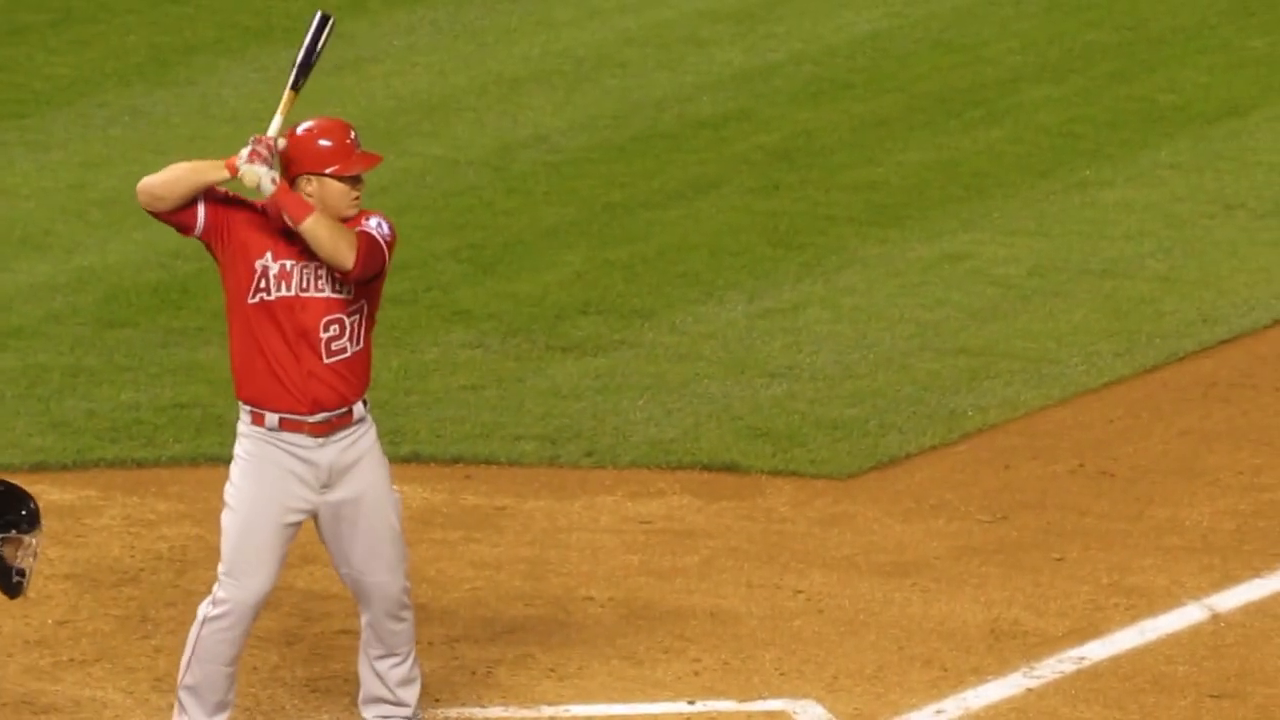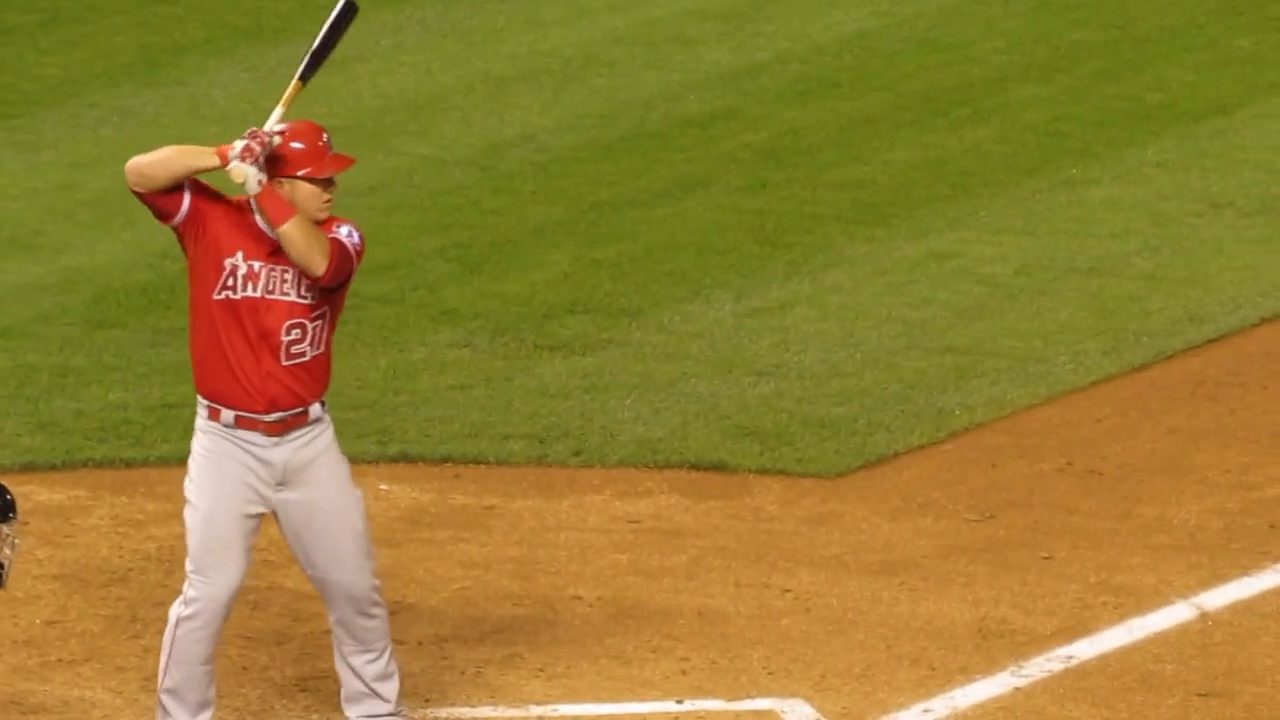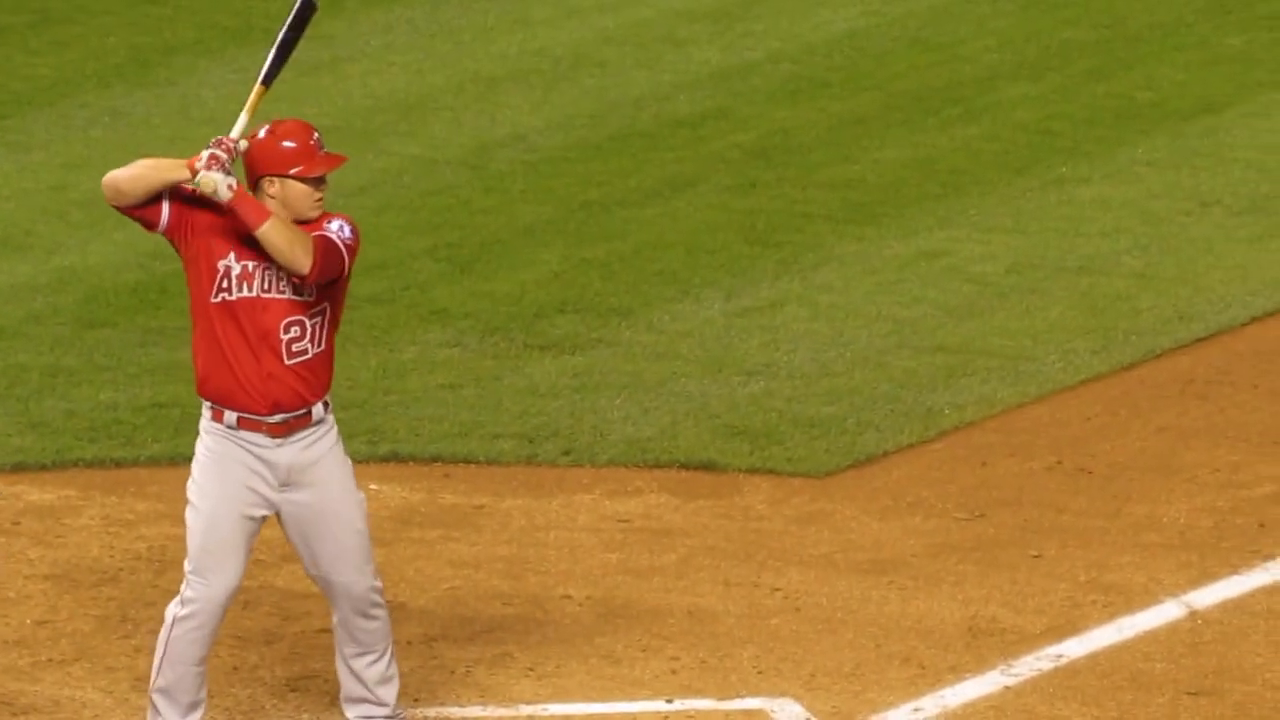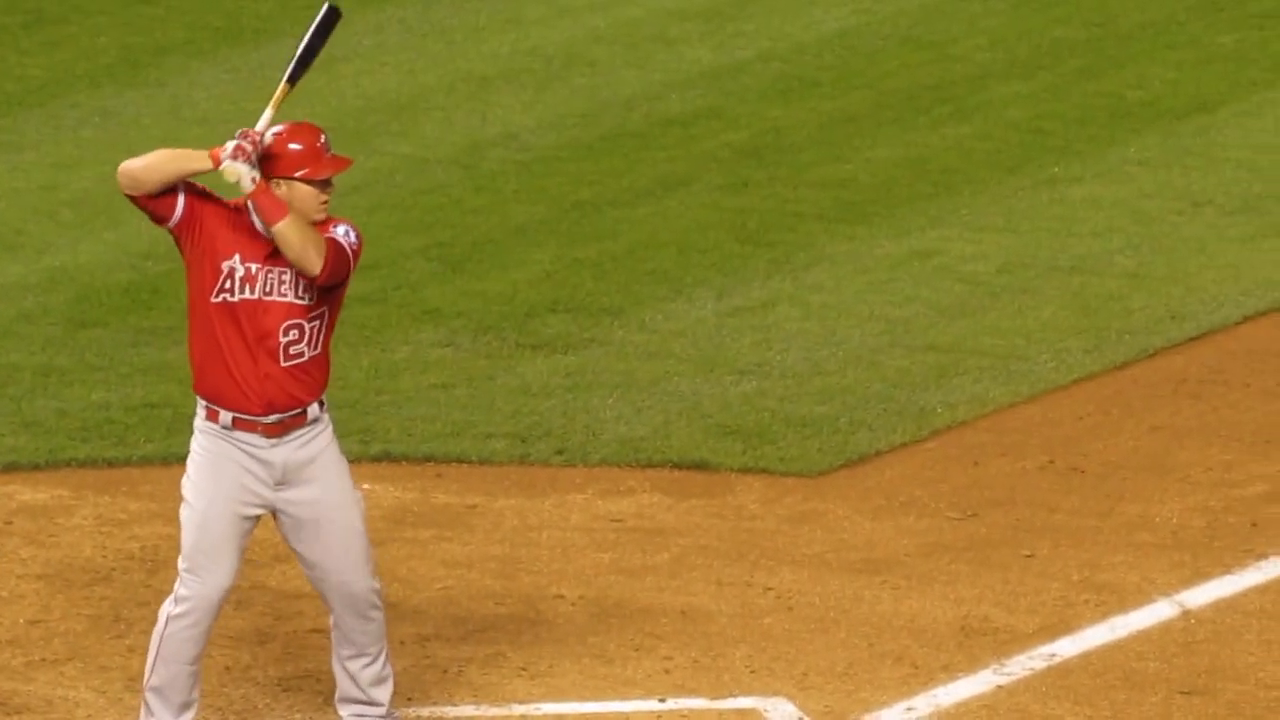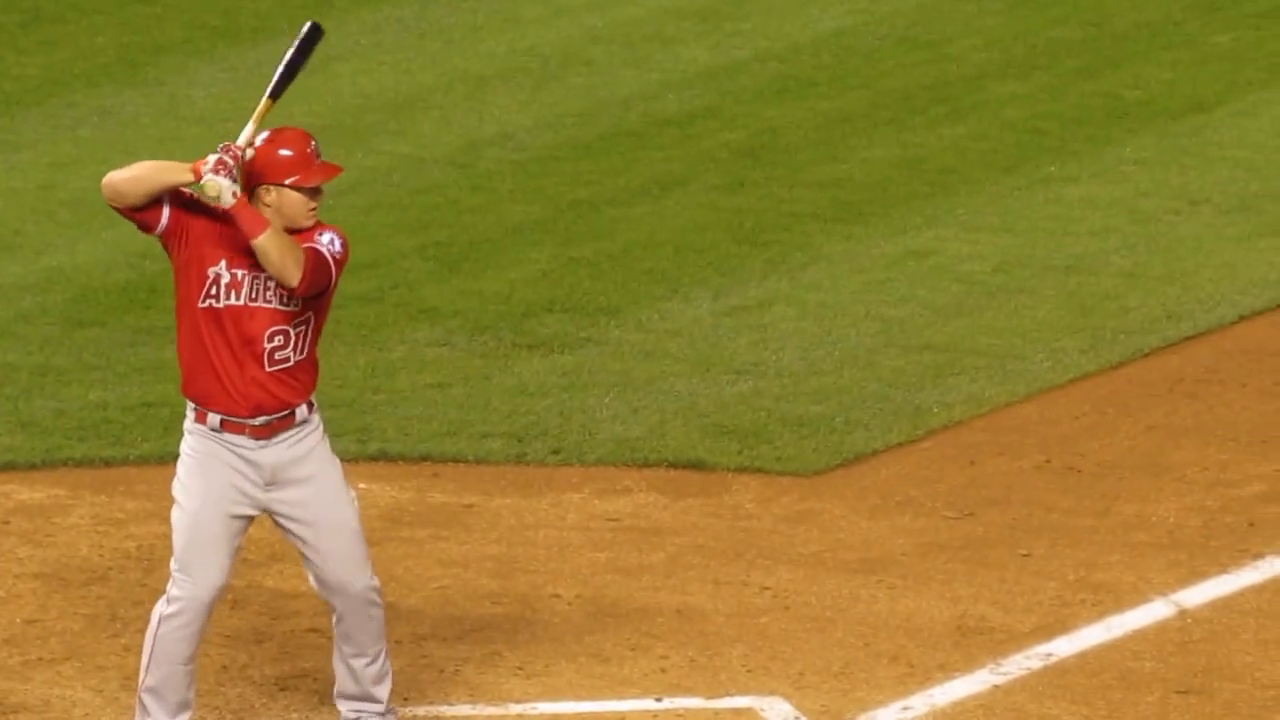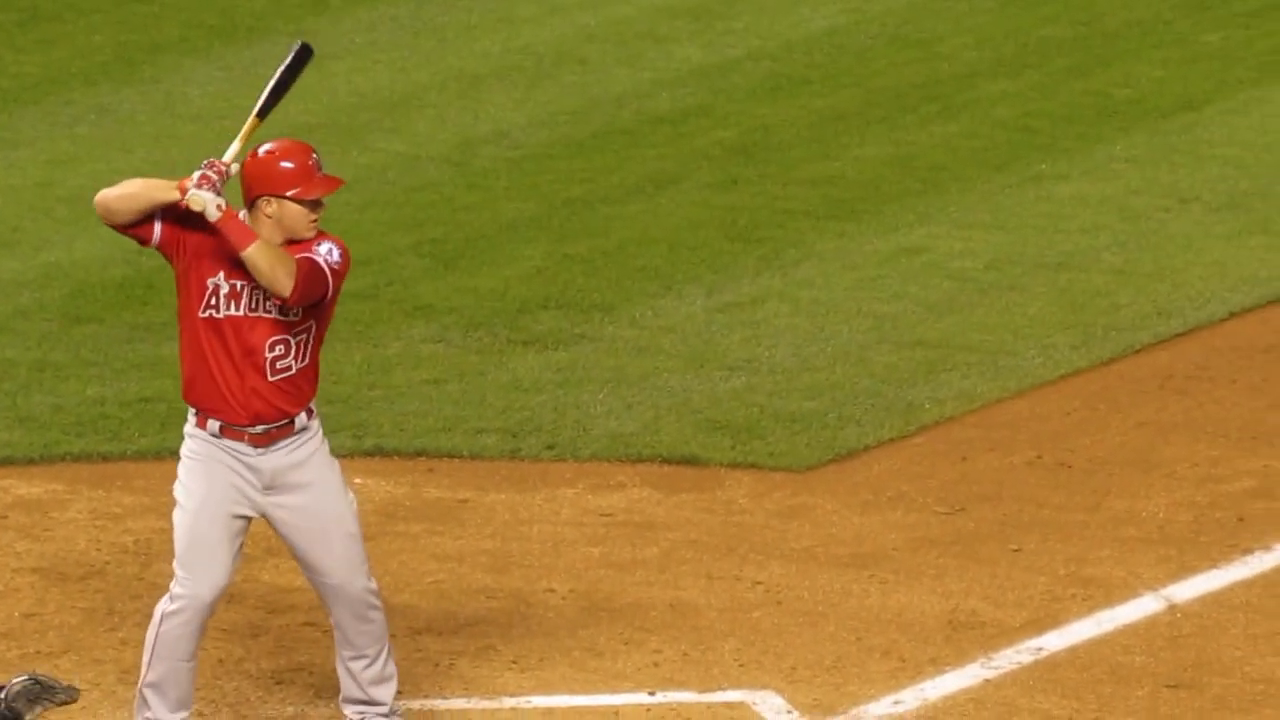
dt=0.4s
person 1, frame 1
left shoulder: (373, 230)
right shoulder: (238, 224)
left elbow: (348, 257)
right elbow: (150, 194)
left wrist: (276, 187)
right wrist: (236, 167)
left hip: (352, 443)
right hip: (269, 446)
left knee: (385, 591)
right knee: (237, 596)
person 1, frame 2
left shoulder: (341, 236)
right shoulder: (210, 215)
left elbow: (318, 264)
right elbow: (138, 172)
left wrist: (257, 191)
right wrist: (226, 157)
left hip: (309, 440)
right hip: (227, 442)
left knee: (354, 584)
right knee: (207, 593)
person 1, frame 3
left shoulder: (337, 233)
right shoulder: (202, 222)
left elbow: (305, 260)
right elbow: (116, 188)
left wrist: (233, 193)
right wrist: (196, 169)
left hip: (313, 442)
right hip: (231, 444)
left knee: (357, 589)
right knee: (205, 594)
person 1, frame 4
left shoulder: (340, 237)
right shoulder: (208, 219)
left elbow: (314, 261)
right elbow: (131, 176)
left wrist: (251, 184)
right wrist: (218, 158)
left hip: (308, 442)
right hip: (226, 444)
left knee: (354, 588)
right knee: (198, 593)
person 1, frame 5
left shoulder: (327, 244)
right shoulder: (197, 224)
left elbow: (294, 272)
right elbow: (115, 187)
left wrist: (230, 201)
right wrist: (198, 173)
left hip: (299, 442)
right hip: (216, 445)
left knee: (355, 585)
right knee: (191, 593)
person 1, frame 6
left shoulder: (327, 254)
right shoulder: (194, 235)
left elbow: (286, 282)
right elbow: (108, 205)
left wrist: (220, 215)
right wrist: (185, 190)
left hip: (297, 447)
right hip: (215, 451)
left knee: (353, 586)
right knee: (193, 592)
